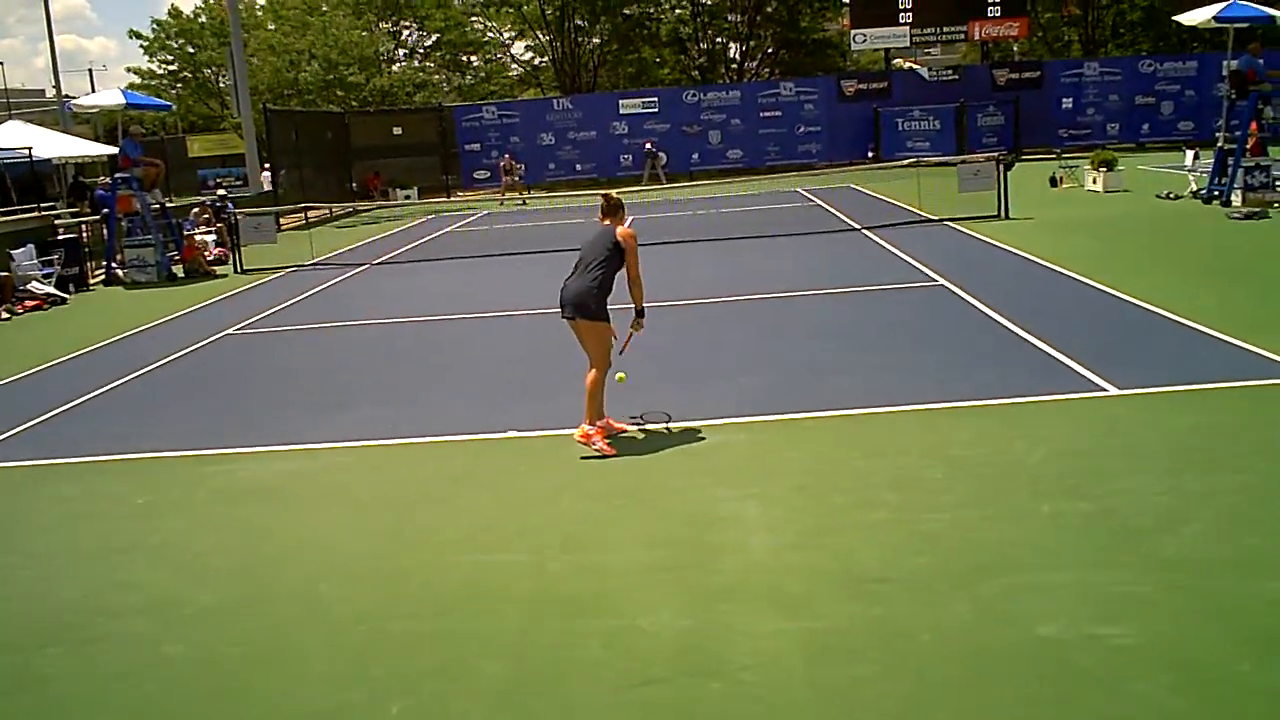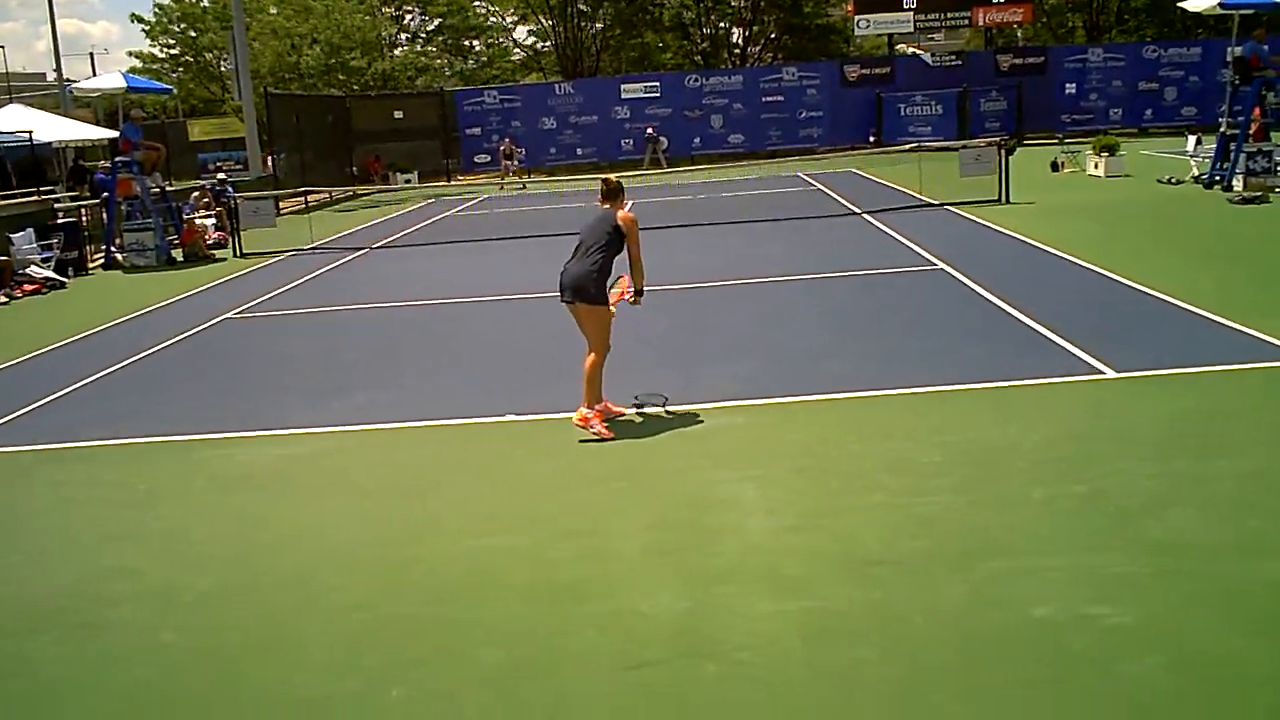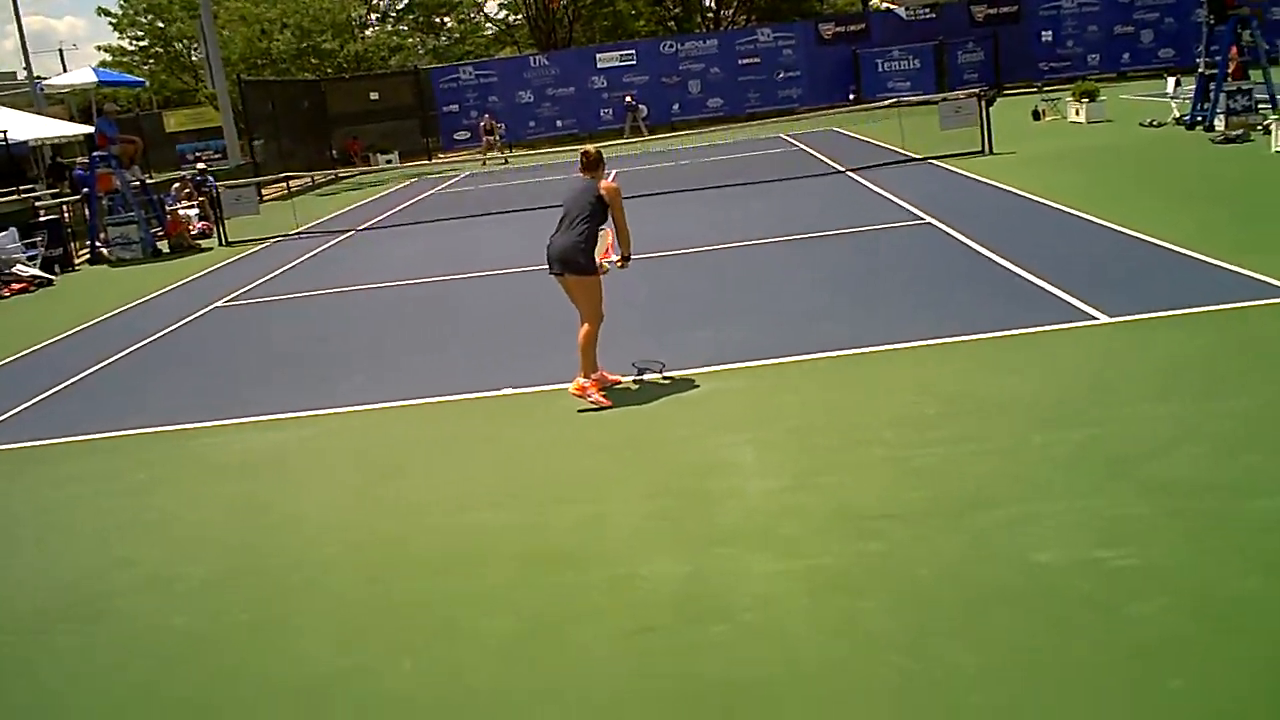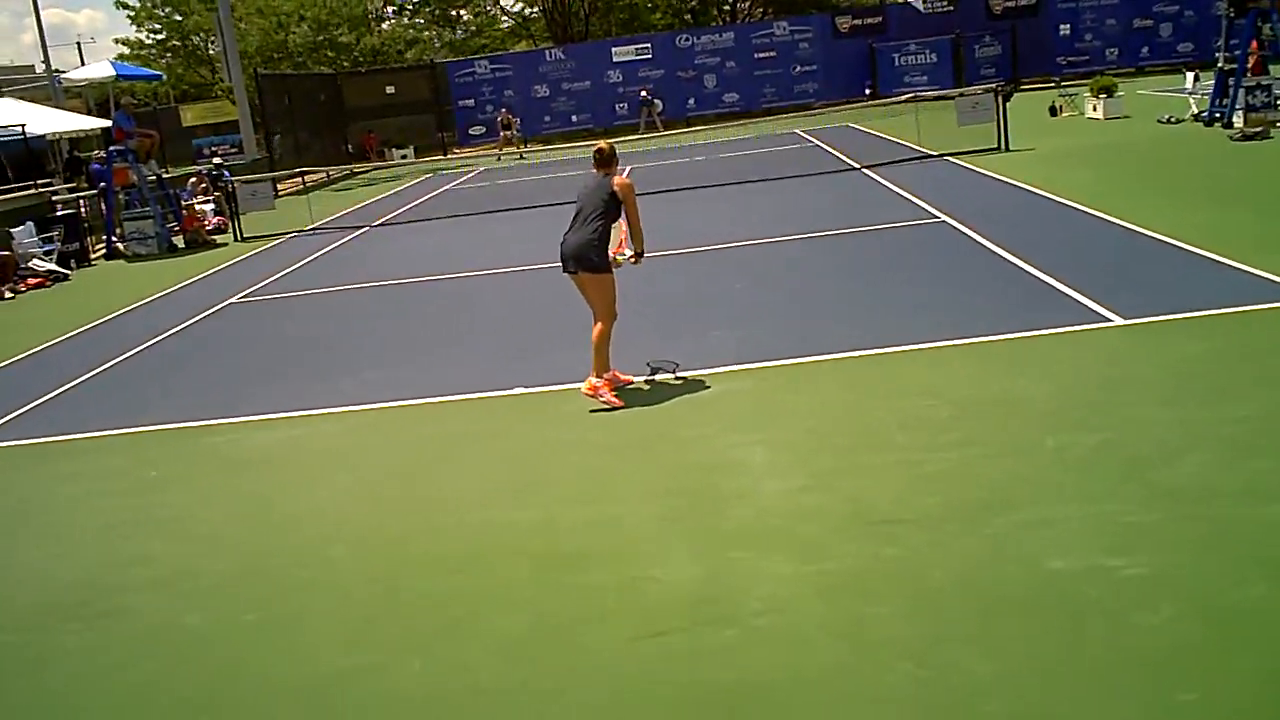
dt=0.2s
person 1, frame 1
left shoulder: (594, 236)
right shoulder: (626, 233)
right elbow: (633, 278)
left wrist: (603, 324)
right wrist: (639, 313)
left hip: (568, 295)
right hip: (588, 297)
left knee: (600, 363)
right knee: (600, 365)
left ankle: (599, 420)
right ankle: (588, 428)
person 1, frame 2
left shoulder: (593, 219)
right shoulder: (626, 218)
right elbow: (635, 261)
left wrist: (602, 302)
right wrist: (638, 292)
left hip: (568, 279)
right hip: (588, 281)
left knee: (598, 347)
right knee: (599, 348)
left ankle: (598, 404)
right ankle: (586, 411)
person 1, frame 3
left shoulder: (574, 189)
right shoulder: (609, 187)
right elbow: (621, 229)
left wrist: (592, 262)
right wrist: (625, 256)
left hip: (555, 251)
right hip: (575, 253)
left knee: (590, 317)
right knee: (592, 319)
left ankle: (593, 373)
right ankle: (582, 381)
person 1, frame 4
left shoulder: (587, 186)
right shoulder: (622, 184)
right elbow: (634, 226)
left wrist: (606, 256)
right wrist: (638, 252)
left hip: (569, 248)
right hip: (589, 251)
left knee: (603, 315)
right knee: (605, 318)
left ankle: (606, 373)
right ankle: (595, 381)
